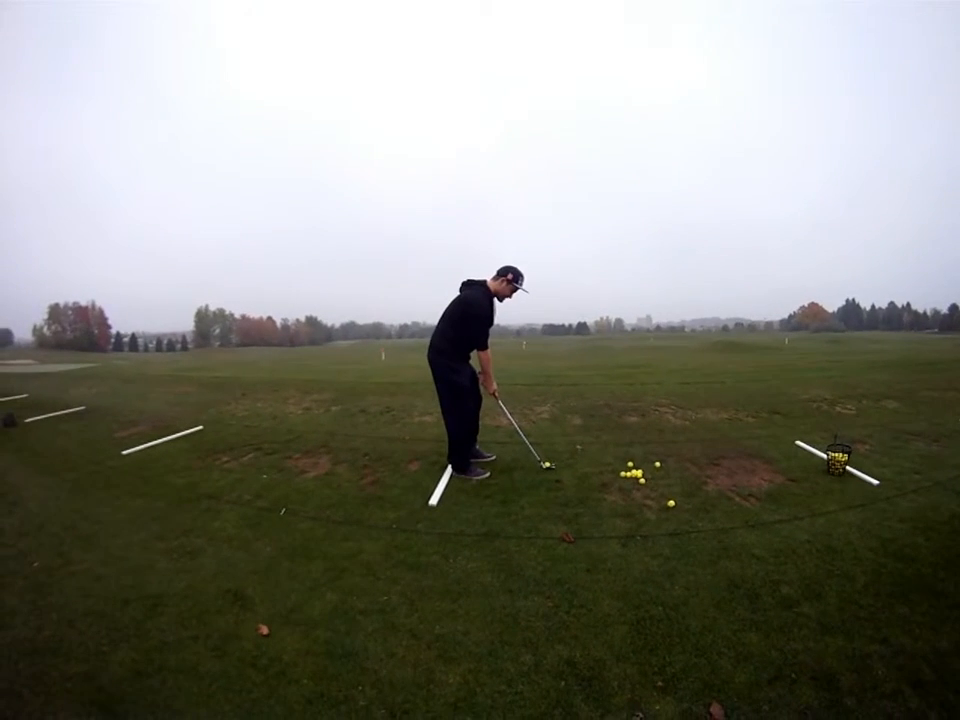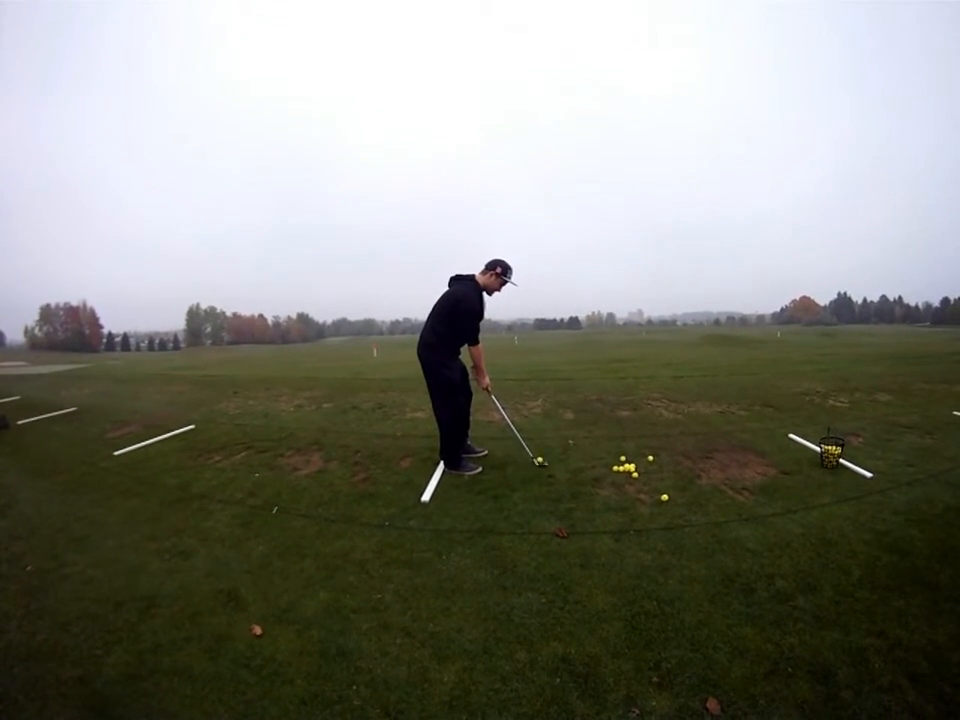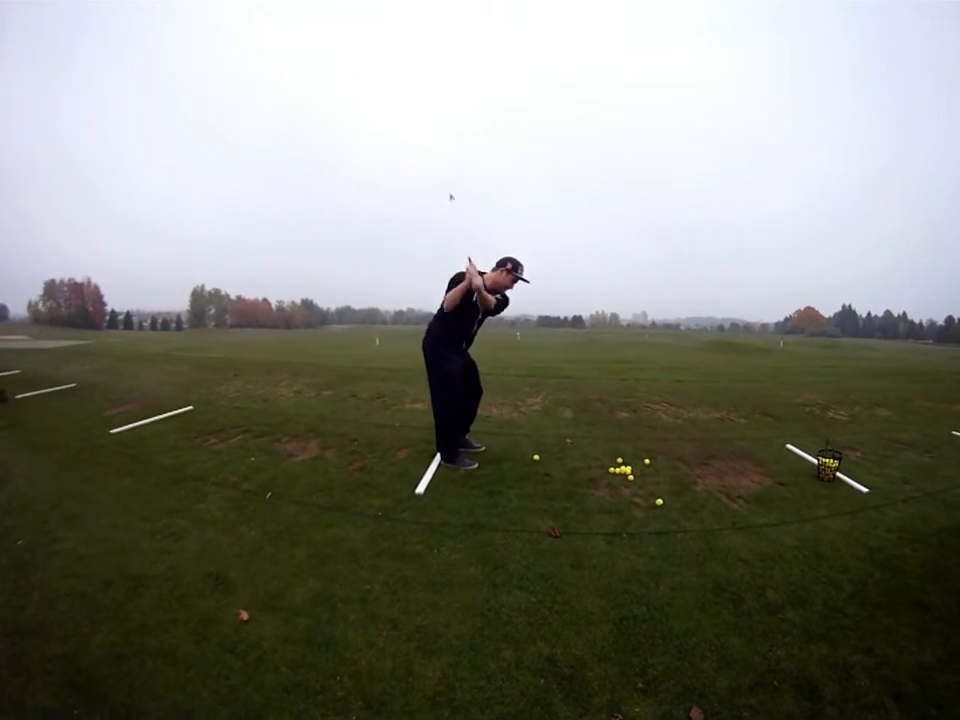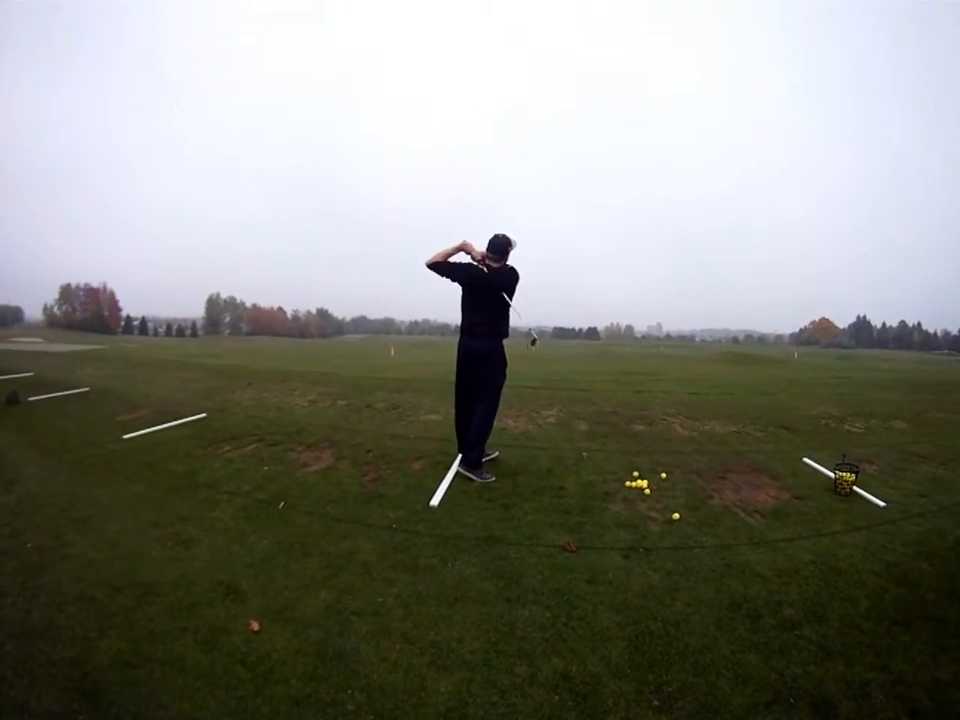
dt=1s
person 1, frame 1
left shoulder: (479, 296)
right shoulder: (478, 300)
left elbow: (478, 341)
right elbow: (481, 345)
left wrist: (485, 373)
right wrist: (490, 380)
left hip: (455, 356)
right hip: (445, 358)
left knee: (473, 401)
right knee: (460, 408)
left ankle: (469, 448)
right ankle: (460, 464)
person 1, frame 2
left shoulder: (471, 291)
right shoulder: (468, 296)
left elbow: (472, 335)
right elbow: (472, 340)
left wrist: (479, 368)
right wrist: (482, 374)
left hip: (445, 351)
right hip: (435, 352)
left knee: (463, 396)
right knee: (451, 404)
left ankle: (461, 443)
right ankle: (452, 459)
person 1, frame 3
left shoulder: (501, 299)
right shoulder: (463, 280)
left elbow: (488, 306)
right elbow: (448, 306)
left wrist: (478, 284)
right wrist: (468, 281)
left hip: (459, 348)
right hip: (438, 346)
left knee: (473, 392)
right knee: (449, 397)
left ankle: (459, 437)
right ankle: (448, 453)
person 1, frame 4
left shoulder: (470, 273)
right shoulder: (510, 277)
left elbow: (432, 262)
left wrist: (460, 248)
right wrist: (479, 256)
left hip: (467, 344)
right hip: (491, 348)
left knee: (465, 400)
right knee: (486, 403)
left ankle: (470, 450)
right ankle: (471, 461)
